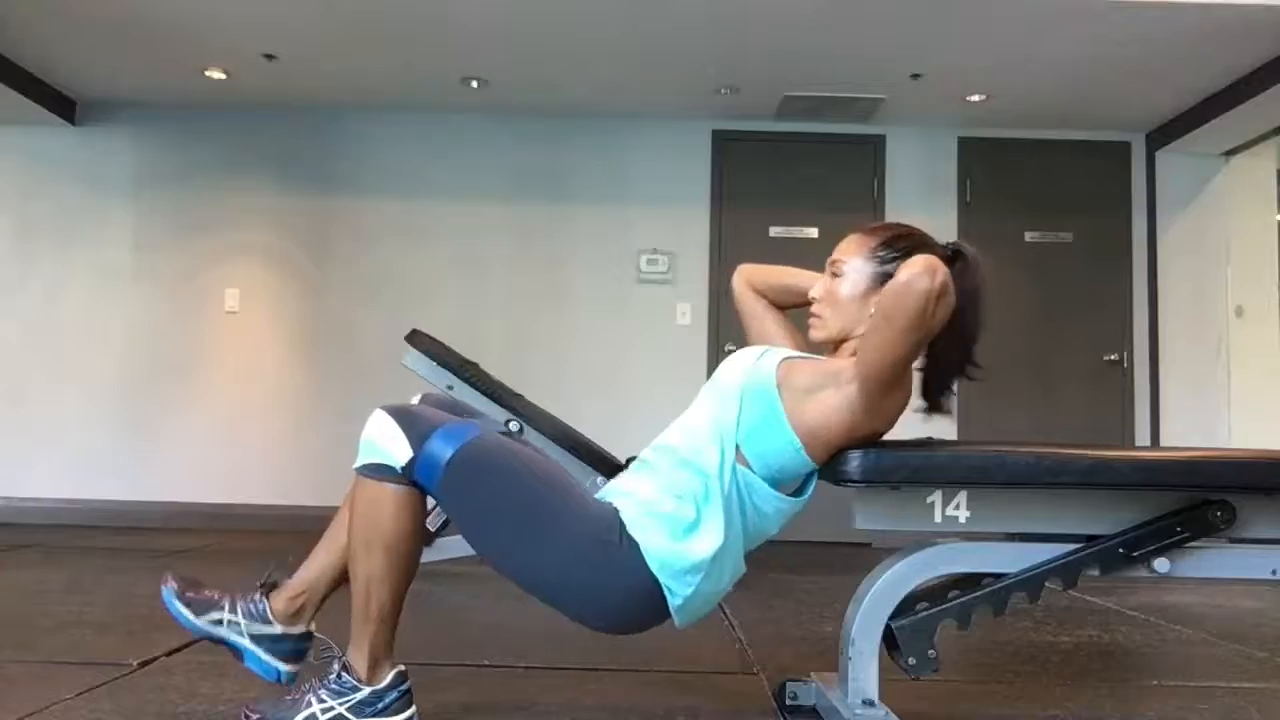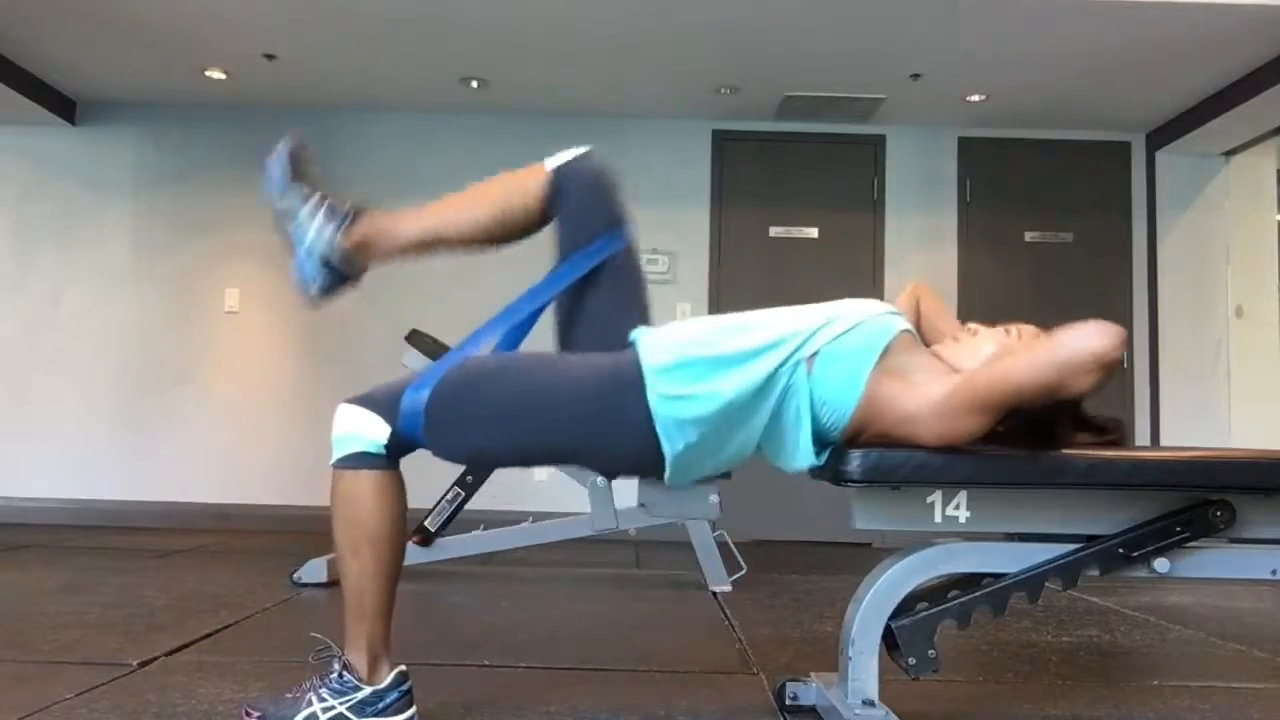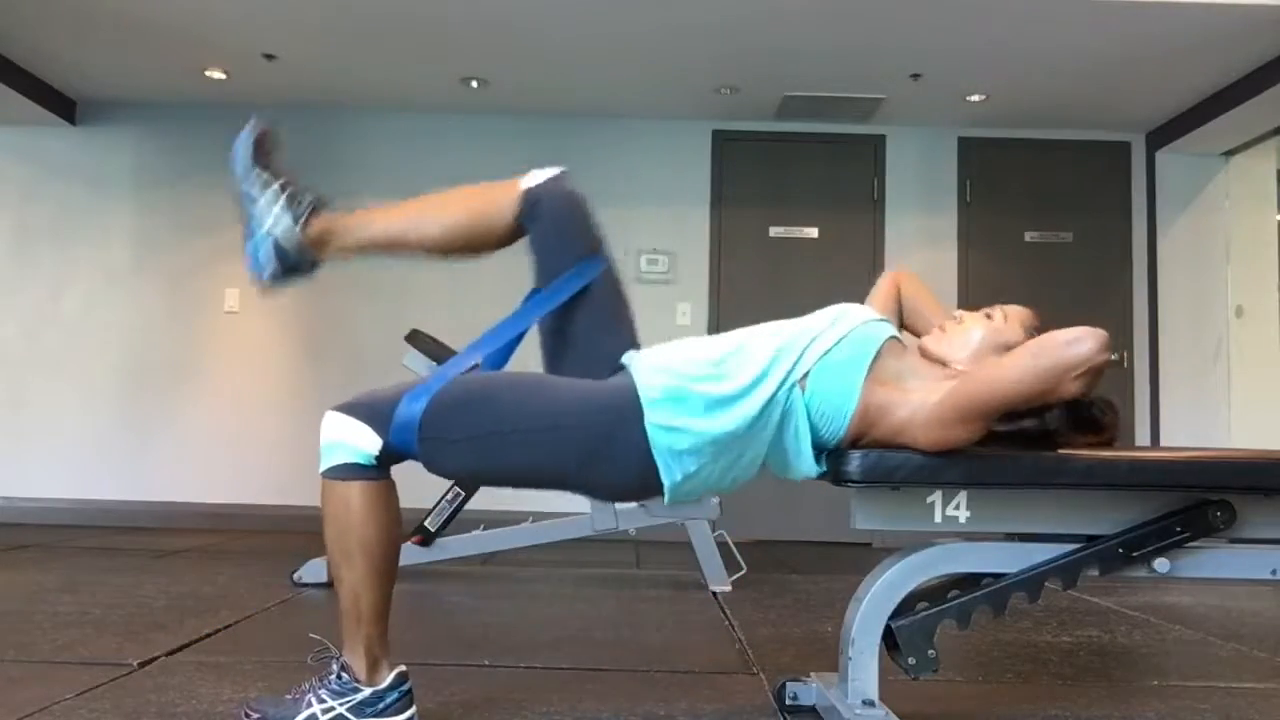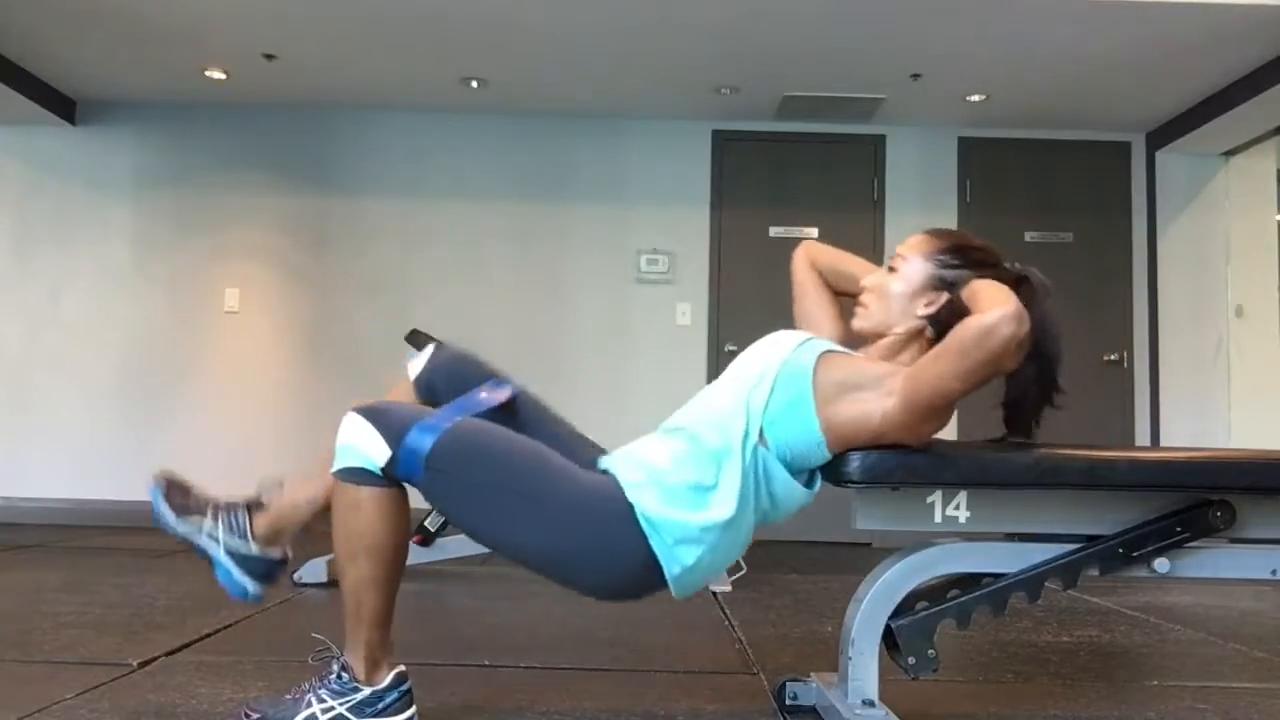
dt=0.5s
person 1, frame 1
left shoulder: (860, 396)
right shoulder: (807, 369)
left elbow: (925, 280)
right elbow: (746, 277)
left wrist: (884, 283)
right wrist: (839, 285)
left hip: (628, 565)
right hip: (622, 529)
left knee: (399, 435)
right knee: (431, 414)
right ankle: (283, 615)
person 1, frame 2
left shoulder: (947, 407)
right shoulder: (923, 369)
left elbow: (1100, 343)
right elbow: (916, 292)
left wrist: (1012, 356)
right wrist: (951, 339)
left hip: (639, 405)
right hip: (639, 372)
left knee: (365, 423)
right knee: (577, 177)
right ankle: (347, 244)
person 1, frame 3
left shoulder: (936, 408)
right shoulder: (911, 365)
left elbow: (1087, 347)
right elbow: (893, 279)
left wrist: (992, 347)
right wrist: (945, 325)
left hip: (632, 432)
right hip: (628, 388)
left knee: (356, 432)
right knee: (547, 198)
right ankle: (312, 235)
person 1, frame 4
left shoulder: (897, 401)
right shoulder: (842, 359)
left elbow: (1006, 325)
right elbow: (808, 254)
left wrist: (975, 280)
right wrist: (895, 279)
left hip: (632, 534)
right hip: (622, 494)
left knee: (372, 434)
right knee: (439, 375)
right ankle: (260, 535)
